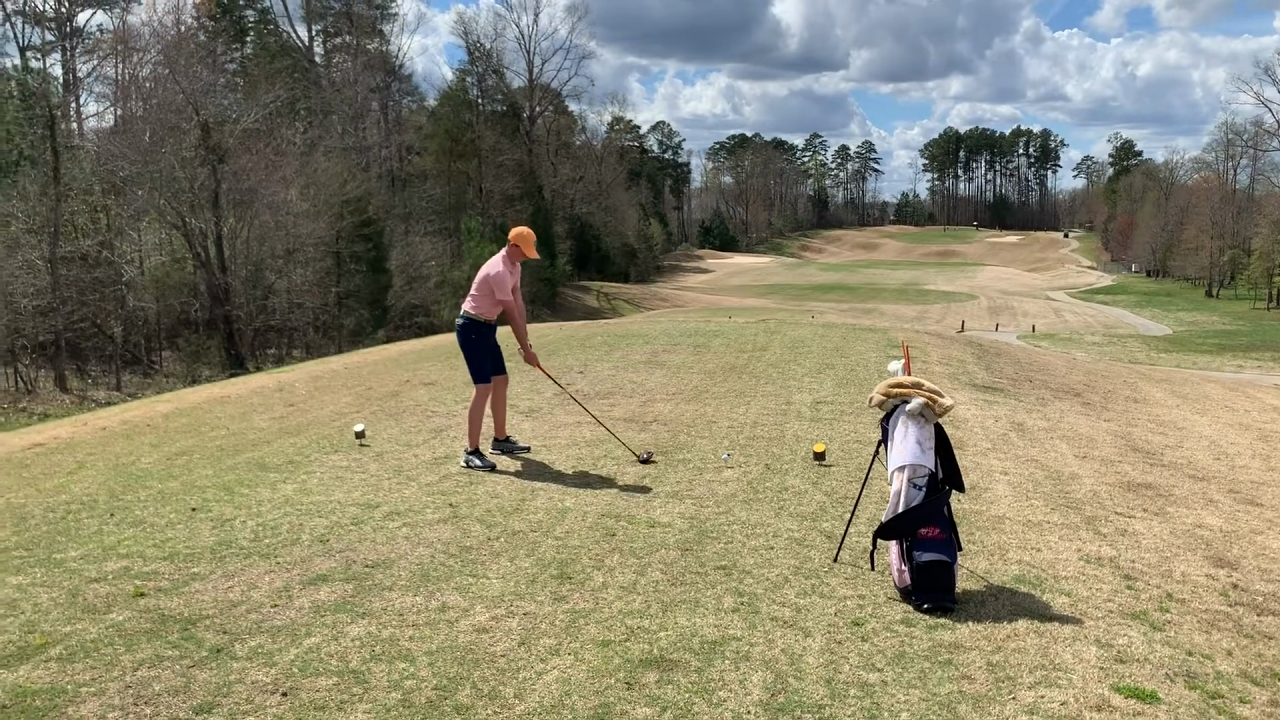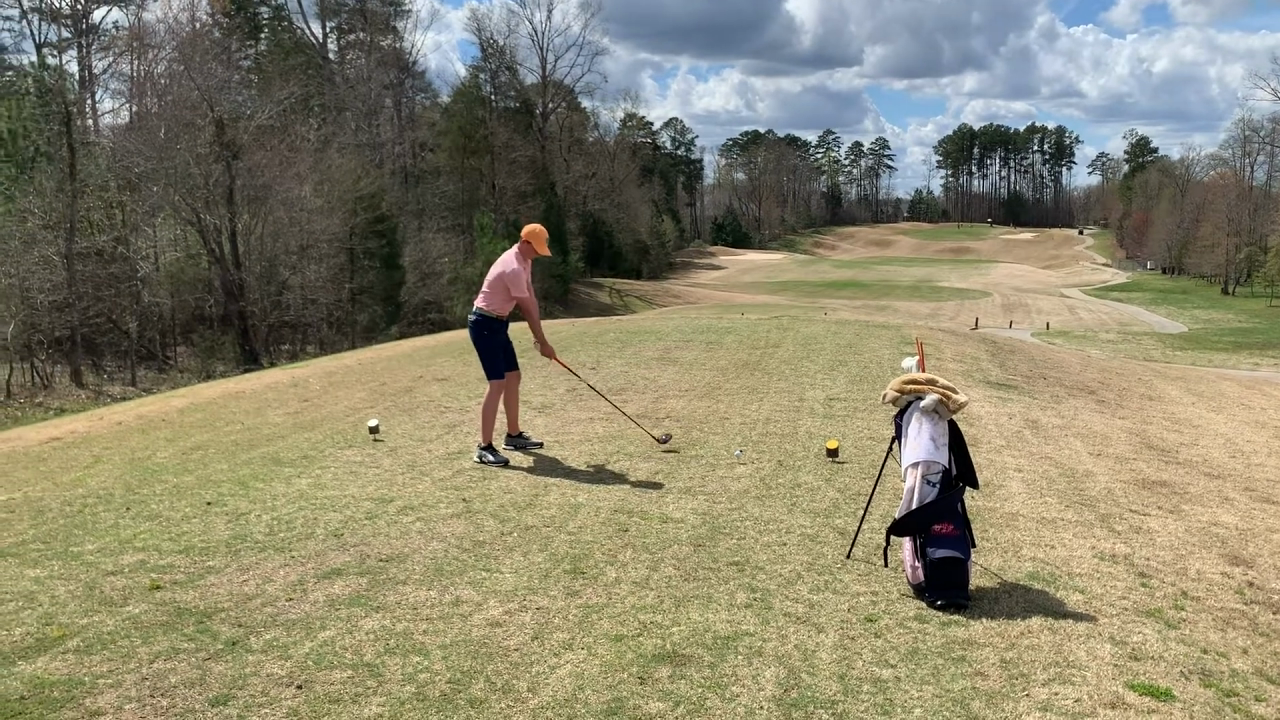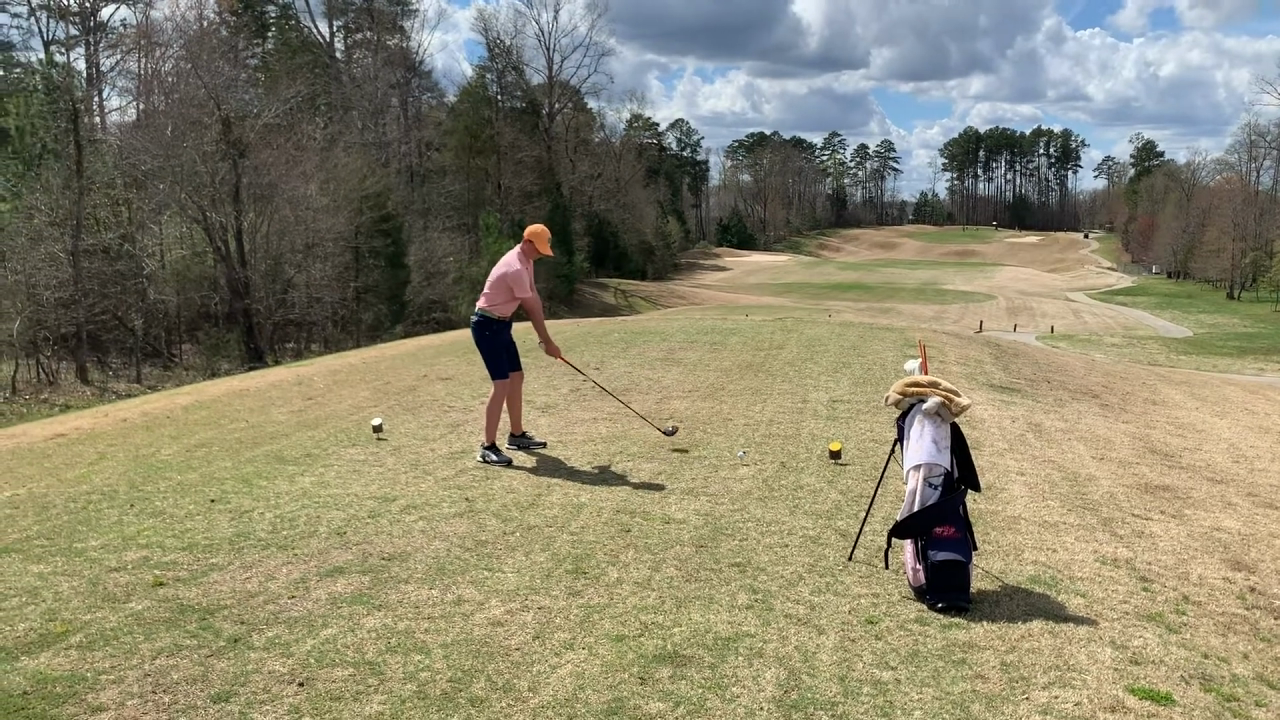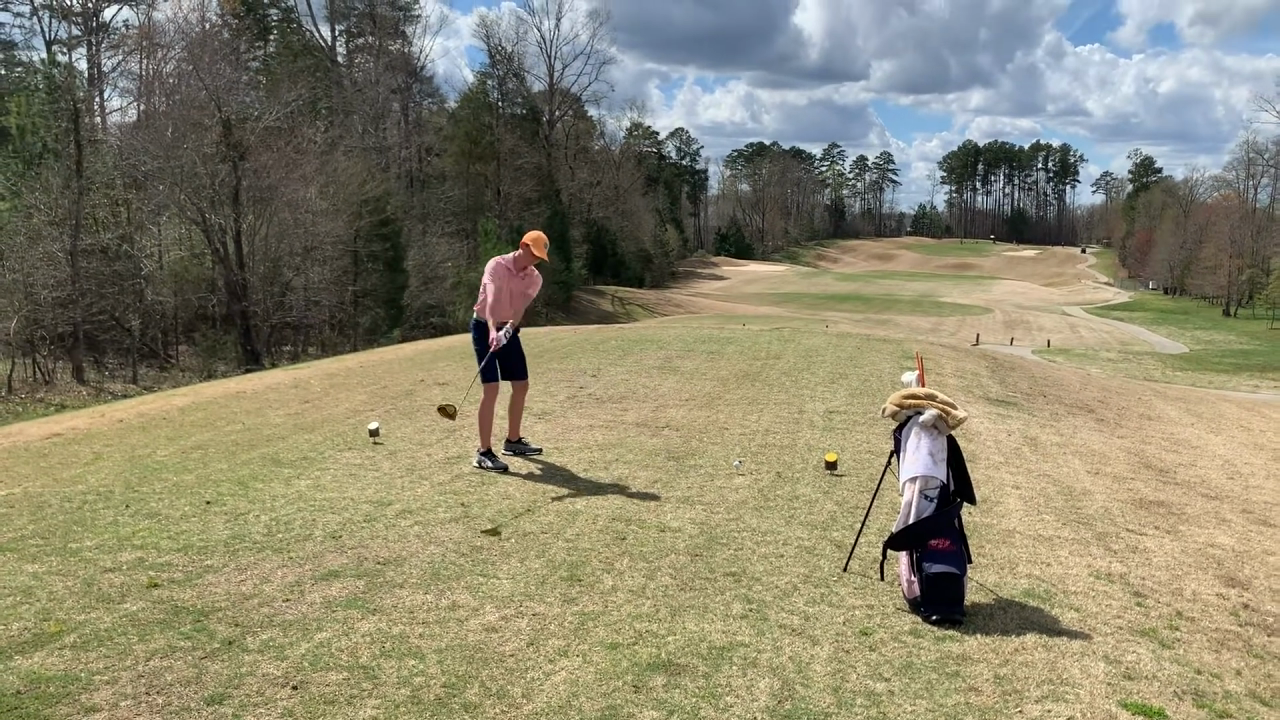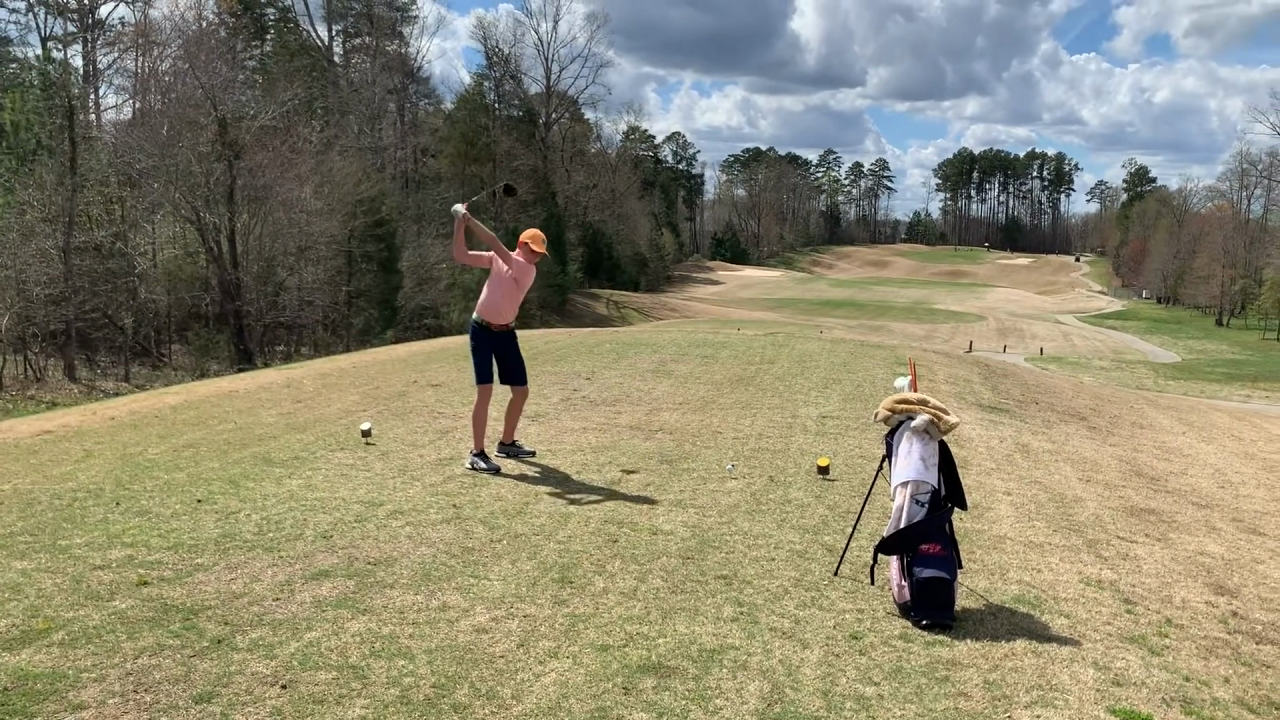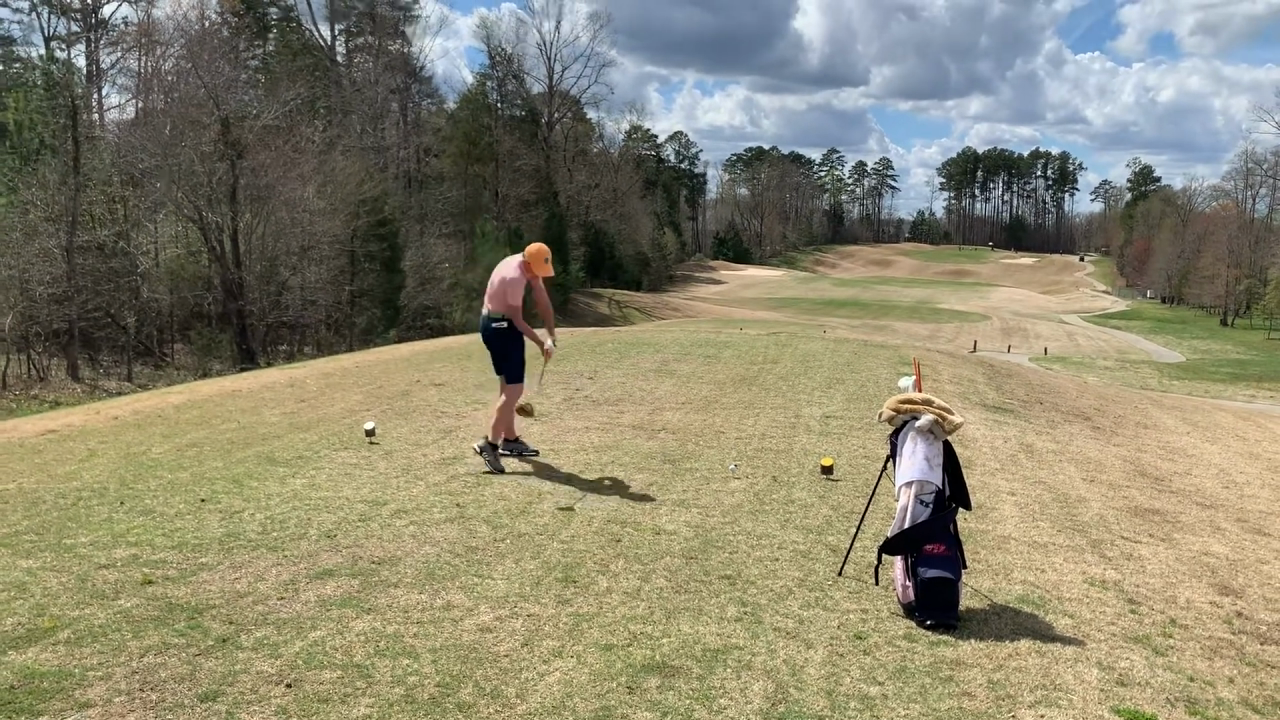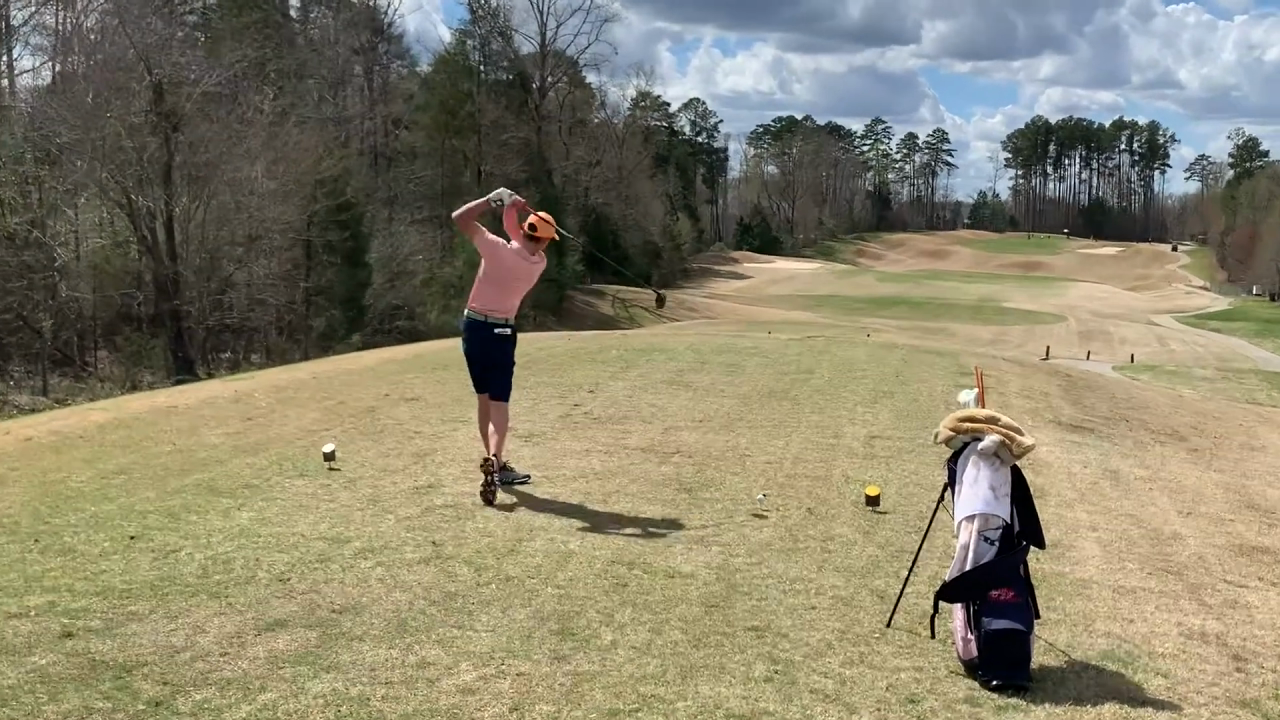
dt=0.4s
person 1, frame 1
left shoulder: (514, 268)
right shoulder: (499, 272)
left elbow: (519, 306)
right elbow: (512, 315)
left wrist: (526, 343)
right wrist: (526, 350)
left hip: (486, 328)
right hip: (472, 328)
left knee: (501, 381)
right knee: (484, 388)
left ankle: (500, 439)
right ankle: (471, 452)
person 1, frame 2
left shoulder: (523, 261)
right shoulder: (513, 269)
left elbow: (531, 300)
right elbow: (528, 311)
left wrist: (538, 338)
right wrist: (543, 343)
left hip: (497, 324)
right hip: (484, 325)
left knee: (513, 377)
right knee: (497, 384)
left ankle: (513, 435)
right ankle: (484, 447)
person 1, frame 3
left shoulder: (525, 262)
right shoulder: (516, 270)
left elbow: (535, 300)
right elbow: (532, 311)
left wrist: (544, 336)
right wrist: (548, 342)
left hip: (501, 325)
right hip: (487, 326)
left knee: (516, 378)
right knee: (502, 384)
left ankle: (516, 435)
right ankle: (488, 447)
person 1, frame 4
left shoulder: (535, 278)
right shoulder: (497, 264)
left elbow: (521, 306)
right elbow: (491, 299)
left wrist: (507, 330)
right wrist: (492, 330)
left hip: (510, 330)
right hip: (483, 328)
left knee: (521, 386)
right knee: (491, 389)
left ankle: (514, 440)
right ankle: (484, 453)
person 1, frame 5
left shoulder: (528, 270)
right shoulder: (497, 258)
left elbow: (495, 245)
right elbow: (460, 256)
left wrist: (469, 219)
right wrist: (460, 222)
left hip: (505, 334)
right hip: (481, 330)
left knee: (521, 392)
right knee: (485, 391)
left ankle: (506, 442)
right ankle: (477, 453)
person 1, frame 6
left shoulder: (522, 259)
right shoulder: (515, 277)
left elbow: (542, 300)
right elbow: (517, 319)
left wrist: (551, 334)
right wrist: (540, 341)
left hip: (492, 326)
right hip: (503, 329)
left knee: (509, 385)
right knee: (514, 389)
left ankle: (509, 439)
right ankle: (491, 443)
person 1, frame 7
left shoulder: (498, 250)
right shoulder: (540, 263)
left elbow: (458, 219)
right elbow: (513, 226)
left wrist: (492, 199)
right wrist: (512, 205)
left hip: (473, 325)
right hip: (500, 331)
left knee: (484, 398)
right knee: (499, 403)
left ankle: (495, 463)
right ankle: (494, 459)
